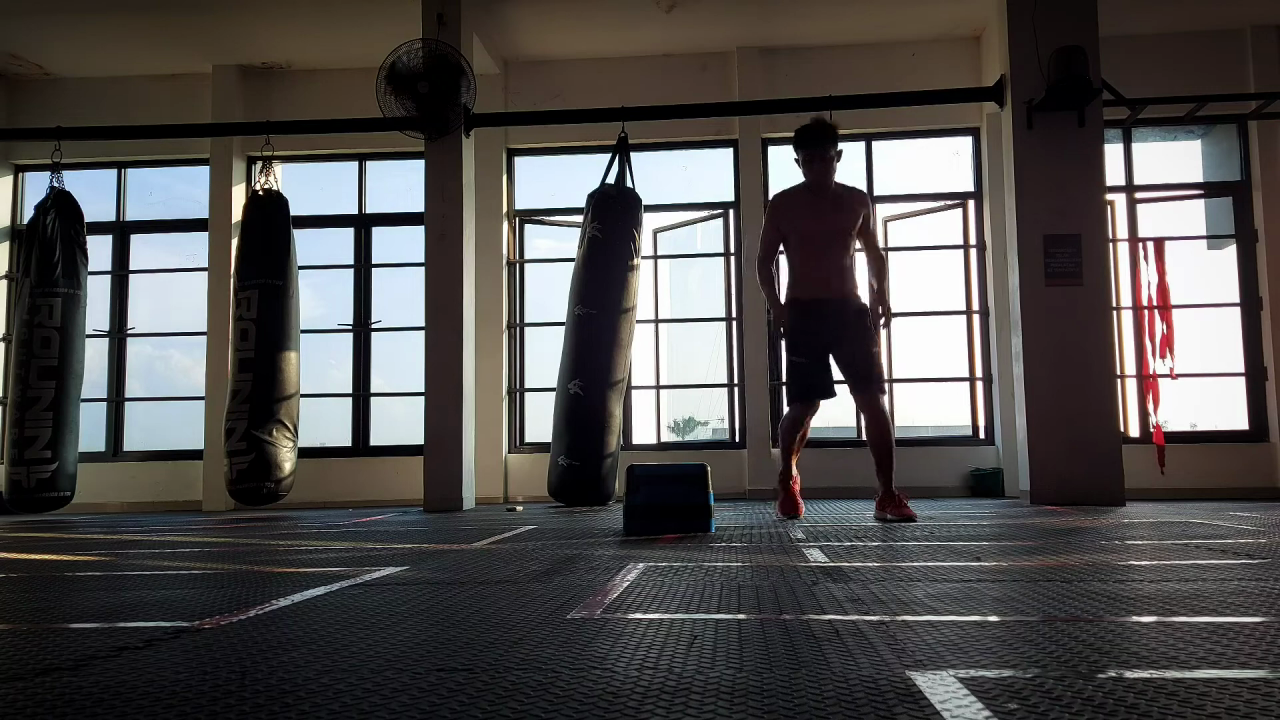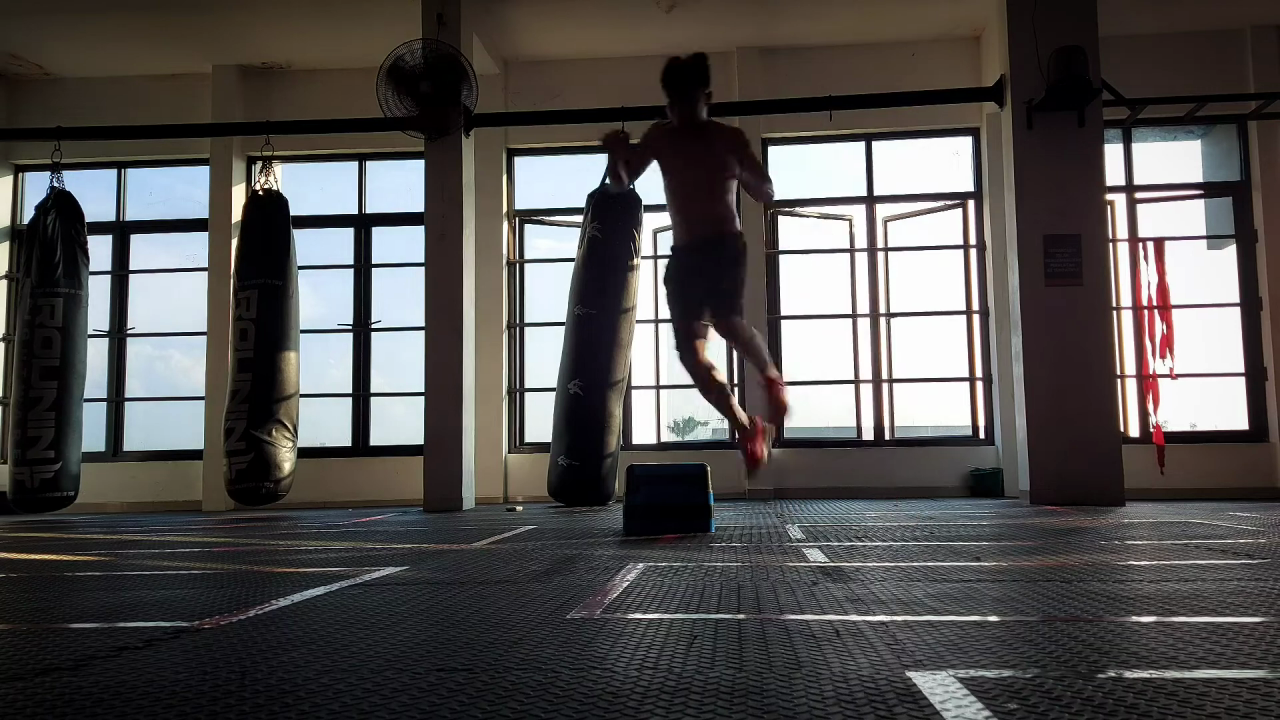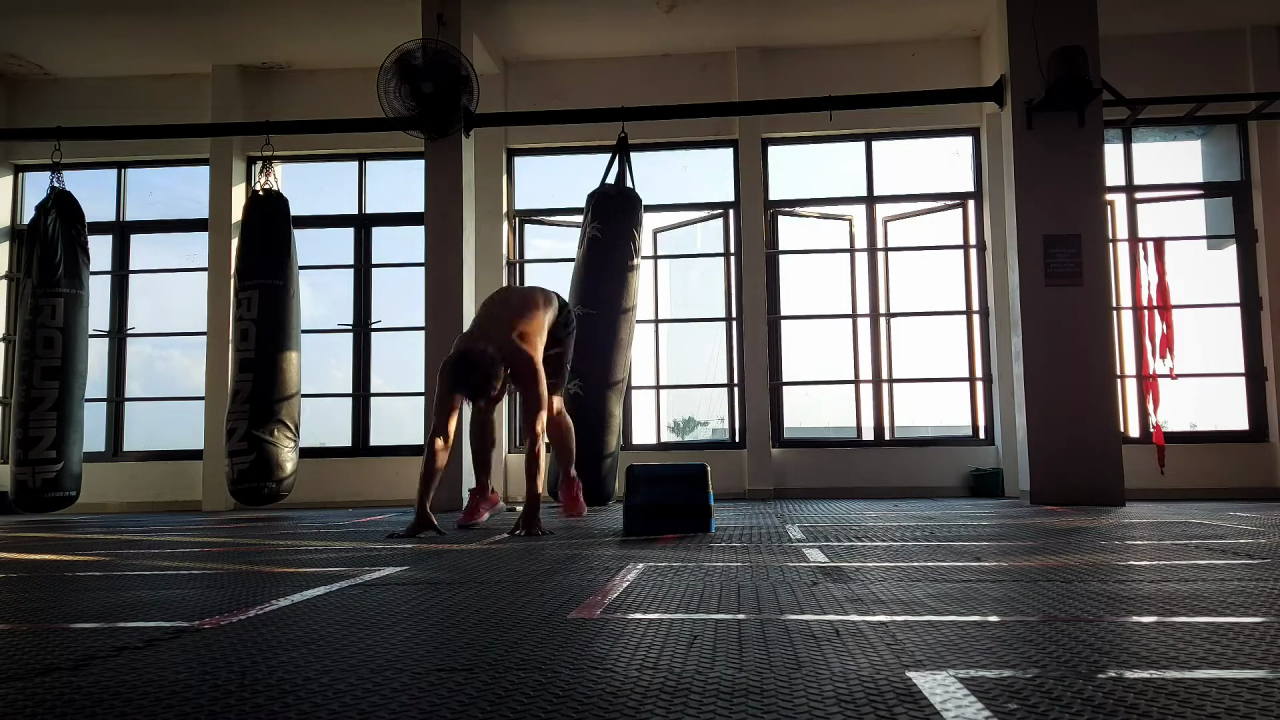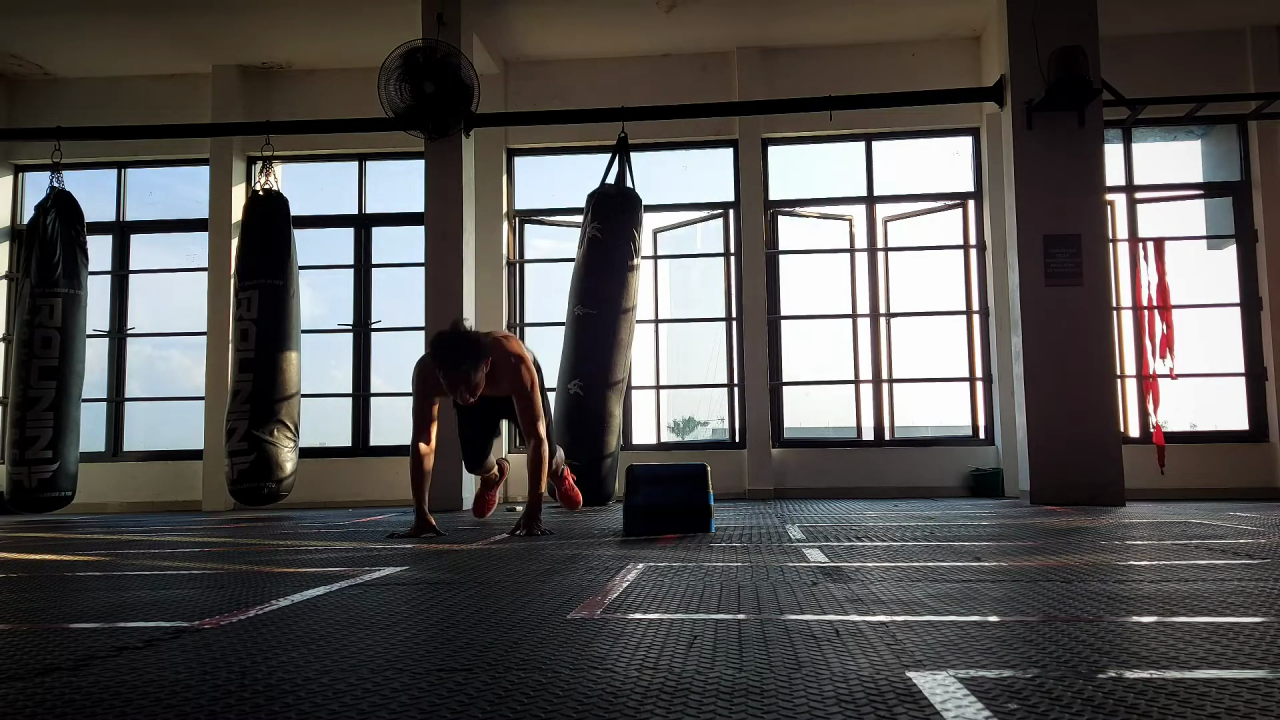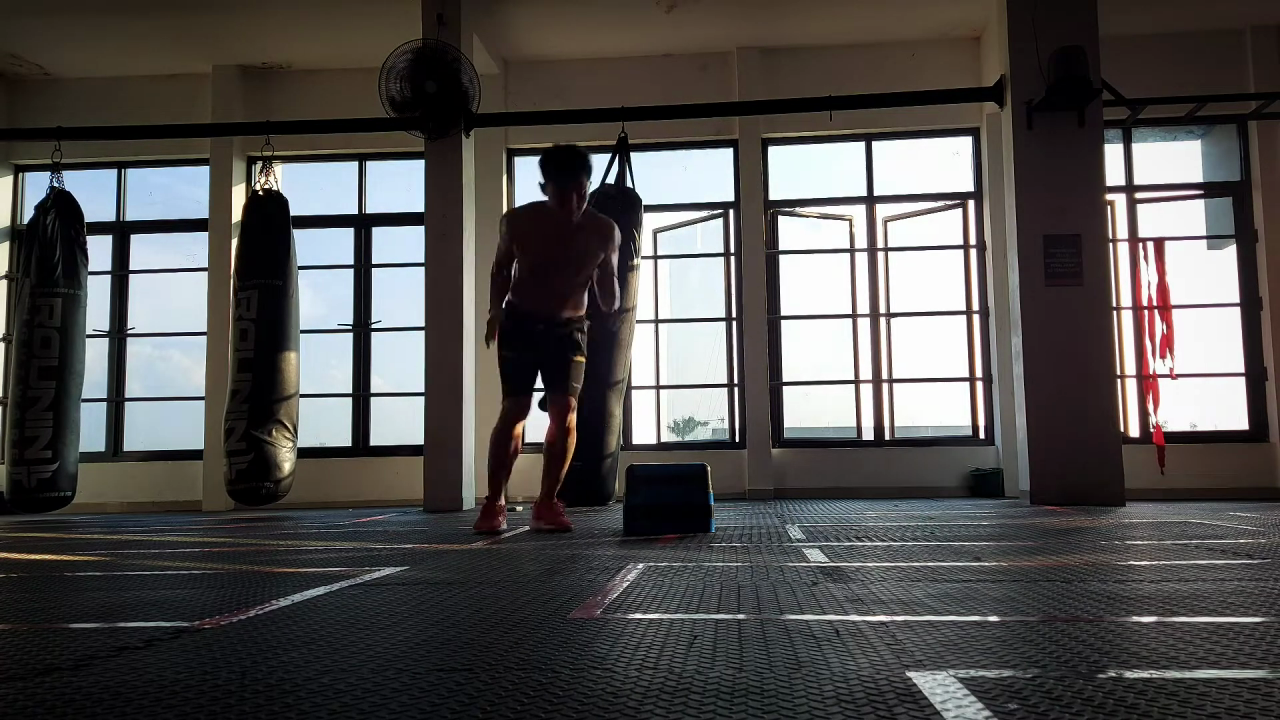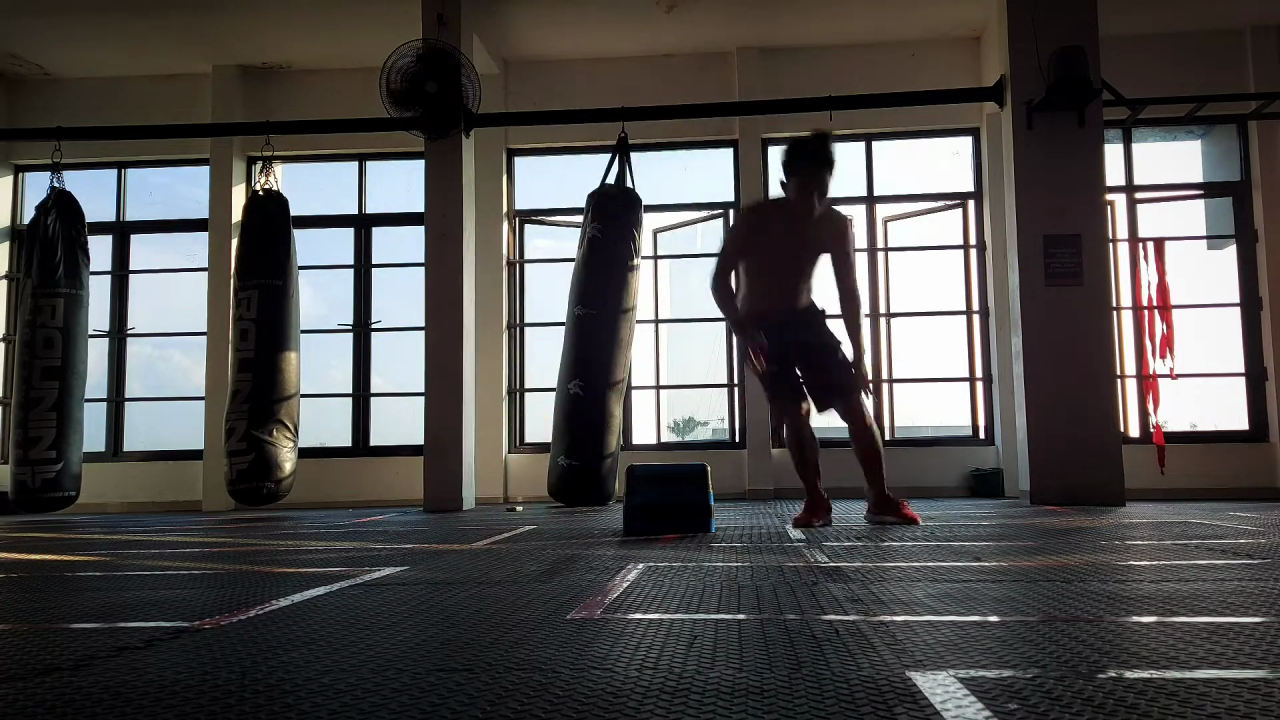
dt=0.7s
person 1, frame 1
left shoulder: (856, 201)
right shoulder: (783, 205)
left elbow: (874, 252)
right elbow: (764, 259)
left wrist: (880, 295)
right wrist: (775, 302)
left hip: (849, 309)
right hip: (802, 312)
left knee: (871, 398)
right knee: (802, 409)
left ankle: (888, 494)
right ankle: (788, 480)
person 1, frame 2
left shoulder: (730, 137)
right shoulder: (659, 137)
left elbow: (766, 195)
right elbow: (621, 182)
left wrist: (745, 170)
right wrist: (616, 154)
left hip: (723, 244)
right hip: (685, 254)
left knee: (725, 318)
right knee: (691, 354)
left ankle: (771, 379)
right ankle: (746, 427)
person 1, frame 3
left shoulder: (525, 359)
right shoulder: (455, 368)
left elbow: (535, 436)
right elbow: (440, 438)
left wrist: (532, 511)
right wrist: (422, 512)
left knee: (551, 406)
right knee: (483, 413)
left ankle: (570, 481)
right ankle: (485, 495)
person 1, frame 4
left shoulder: (515, 364)
right shoulder: (427, 371)
left elbow: (537, 439)
right elbow: (422, 442)
left wrist: (533, 513)
right wrist: (421, 515)
left hip: (511, 390)
left knee: (547, 455)
right knee: (475, 464)
left ankle: (560, 473)
right ankle: (494, 475)
person 1, frame 5
left shoulder: (601, 229)
right shoulder: (521, 221)
left elbow: (607, 274)
right elbow: (500, 266)
left wrist: (611, 303)
right wrist: (495, 311)
left hip: (568, 328)
right hip: (519, 322)
left knee: (565, 412)
right knee: (514, 411)
left ankle: (547, 501)
right ankle: (494, 503)
person 1, frame 6
left shoulder: (837, 226)
right shoulder: (755, 219)
left elbow: (848, 292)
right elbow: (721, 279)
left wrist: (858, 356)
right wrist: (742, 328)
left hip: (805, 319)
right hip: (759, 326)
left knee: (855, 406)
right knee: (795, 411)
left ankle: (880, 499)
right ankle: (815, 500)
